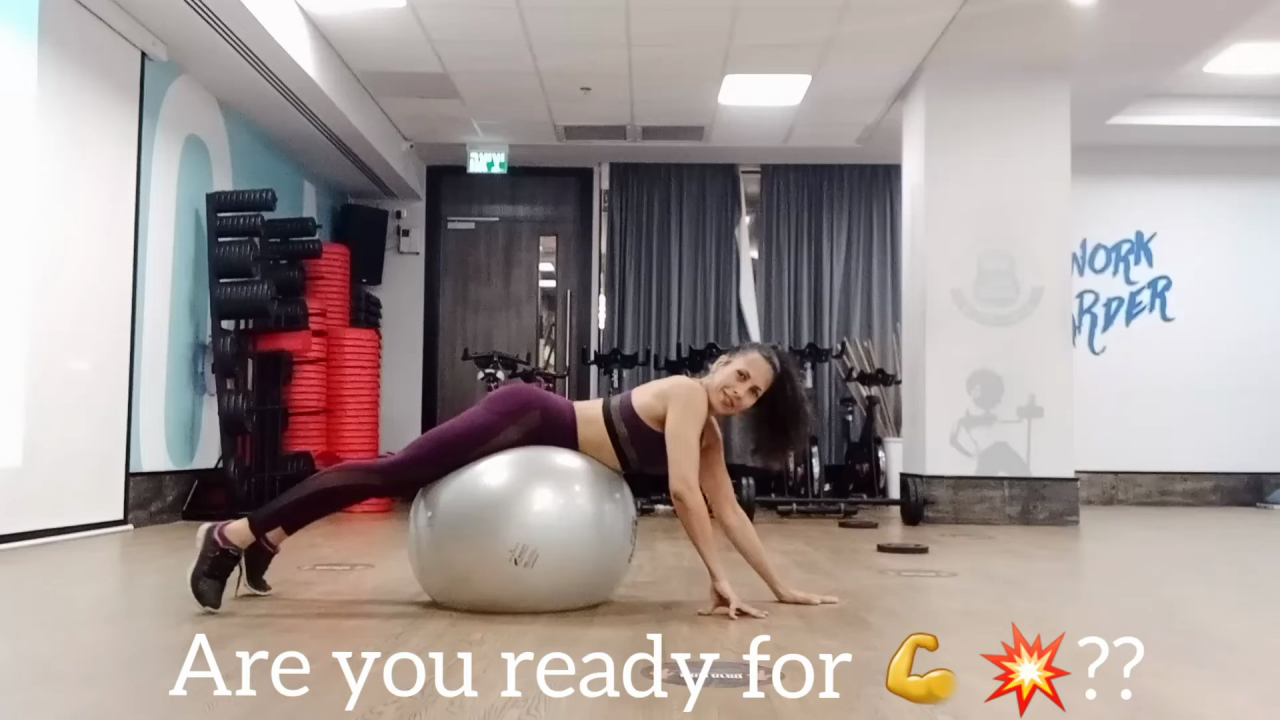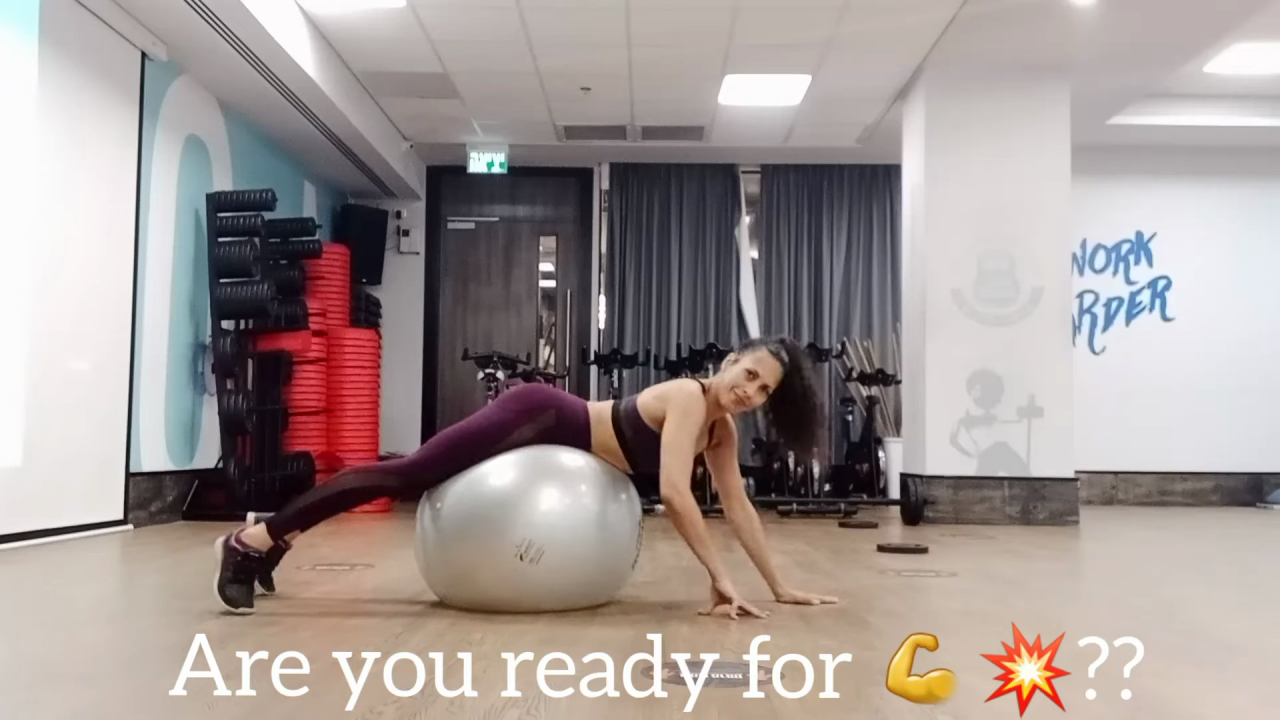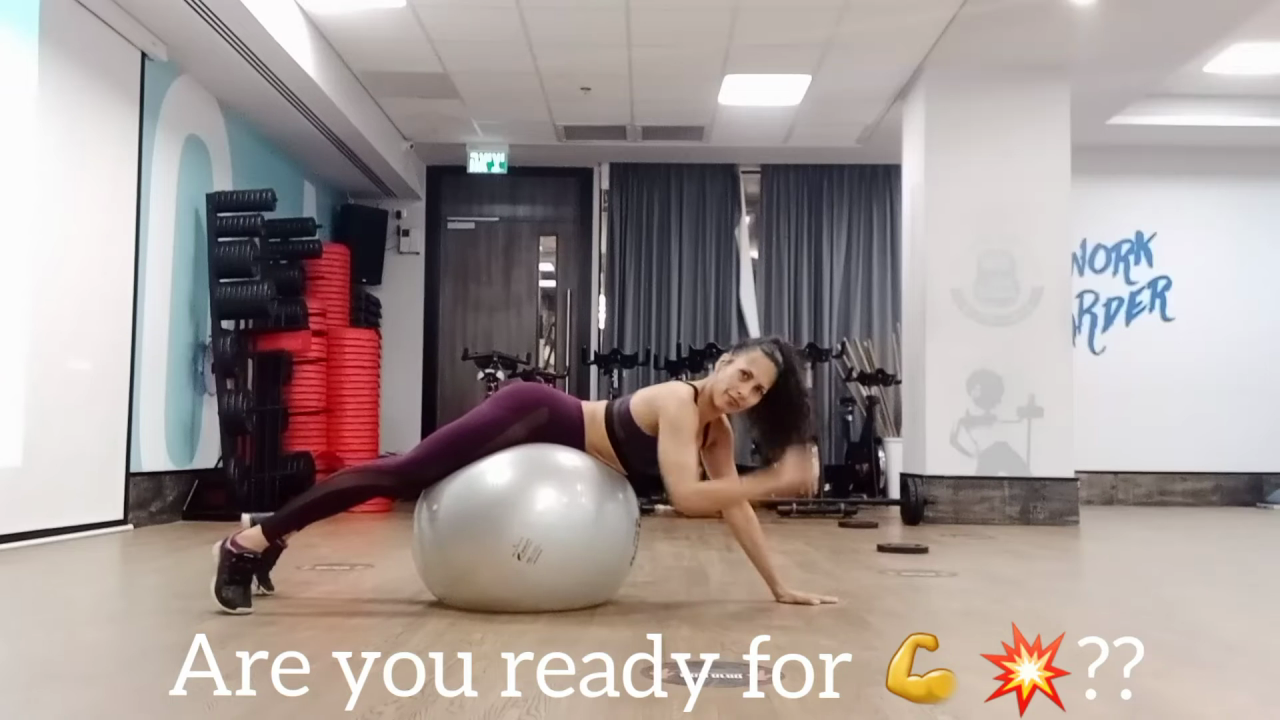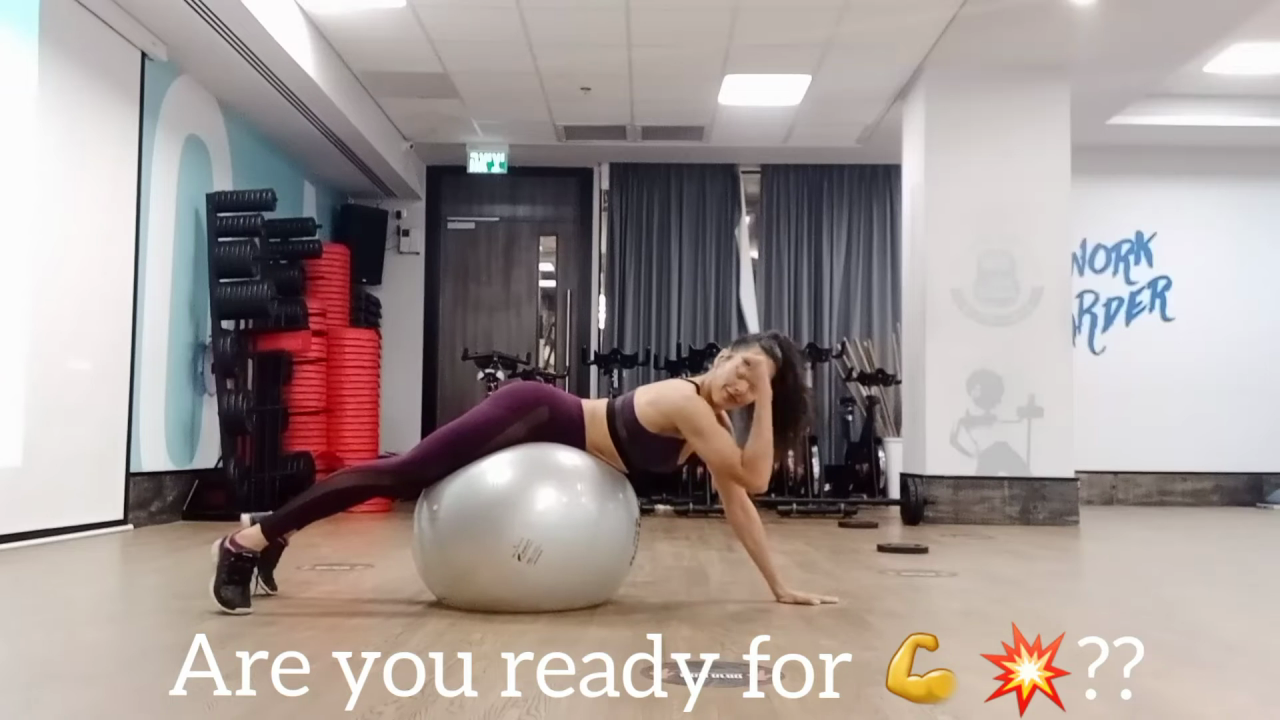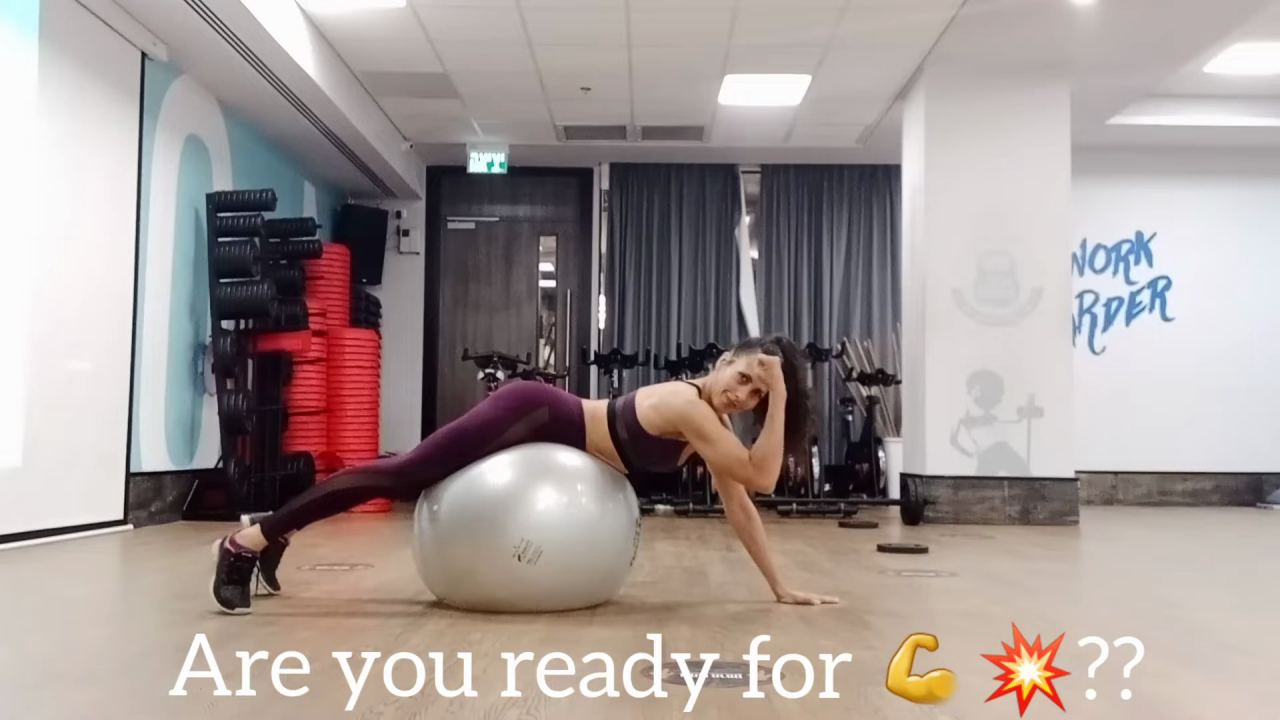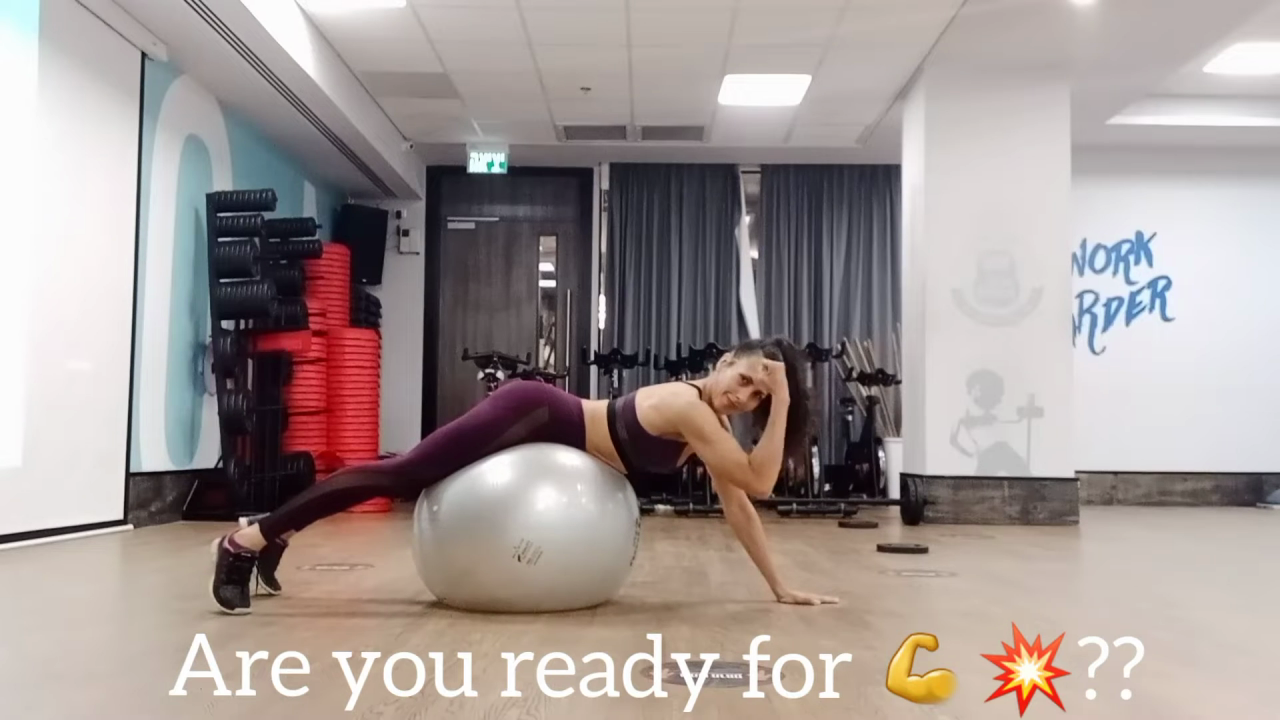
dt=0.3s
person 1, frame 1
left shoulder: (710, 433)
right shoulder: (687, 395)
left elbow: (727, 510)
right elbow: (682, 491)
left wrist: (781, 586)
right wrist: (719, 579)
left hip: (540, 442)
right hip: (525, 419)
left knee: (402, 478)
right knee: (389, 475)
left ankle: (267, 536)
right ankle: (231, 535)
person 1, frame 2
left shoulder: (720, 430)
right shoulder: (689, 398)
left elbow: (737, 507)
right elbow: (674, 495)
left wrist: (780, 587)
right wrist: (718, 577)
left hip: (553, 439)
right hip: (537, 418)
left knee: (417, 476)
right knee: (405, 475)
left ankle: (279, 535)
right ankle: (254, 539)
person 1, frame 3
left shoulder: (717, 427)
right shoulder: (680, 404)
left elbow: (732, 502)
right elbow: (688, 497)
left wrist: (780, 586)
right wrist: (776, 482)
left hip: (546, 438)
right hip: (530, 418)
left knee: (411, 479)
right knee: (399, 475)
left ankle: (274, 533)
right ankle: (249, 539)
person 1, frame 4
left shoulder: (713, 417)
right shoulder: (687, 402)
left elbow: (737, 503)
right elbow: (752, 479)
left wrist: (780, 587)
right wrist: (765, 401)
left hip: (547, 431)
right hip: (532, 416)
left knee: (412, 478)
right knee: (400, 476)
left ankle: (273, 531)
right ankle: (249, 541)
person 1, frame 5
left shoulder: (712, 419)
right shoulder: (690, 406)
left elbow: (738, 502)
right elbow: (761, 477)
left wrist: (781, 587)
right wrist: (782, 399)
left hip: (545, 430)
right hip: (531, 417)
left knee: (411, 478)
right knee: (399, 476)
left ankle: (273, 531)
right ankle: (247, 540)
person 1, frame 6
left shoulder: (711, 418)
right shoulder: (689, 406)
left elbow: (736, 503)
right elbow: (759, 482)
left wrist: (780, 587)
right wrist: (784, 404)
left hip: (544, 429)
right hip: (531, 416)
left knee: (410, 477)
right knee: (400, 474)
left ankle: (273, 533)
right ankle: (249, 539)
